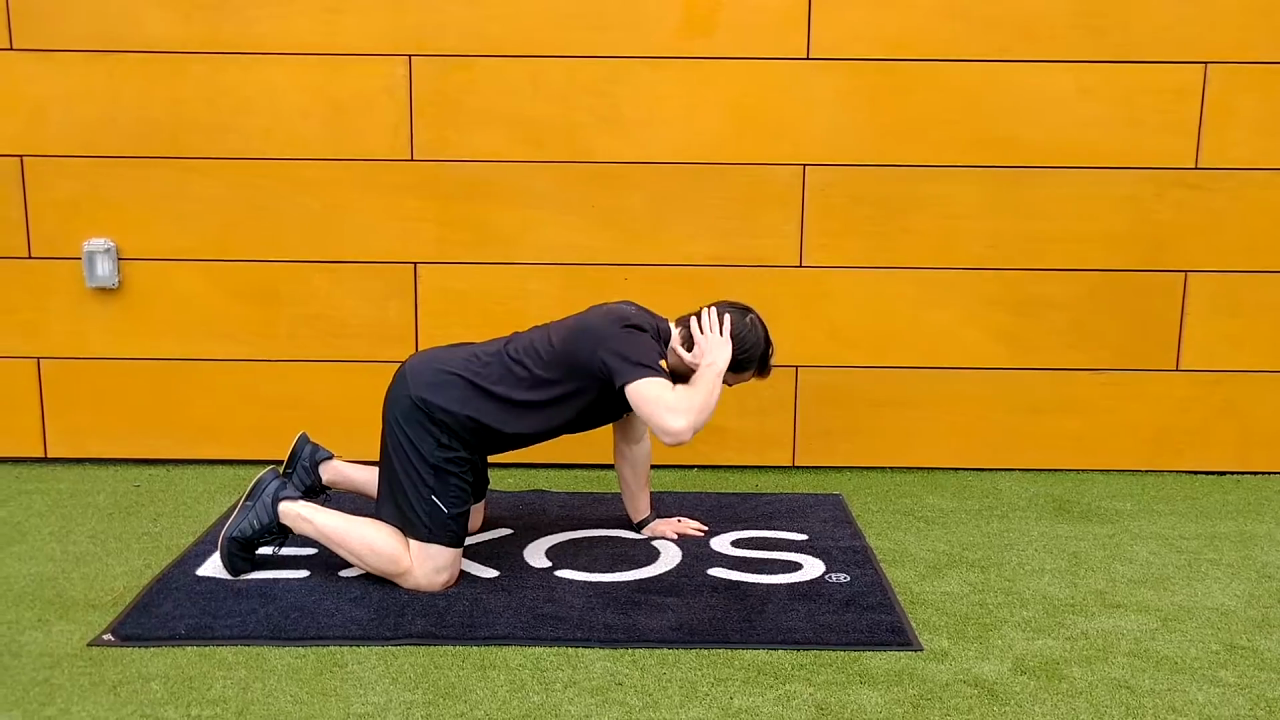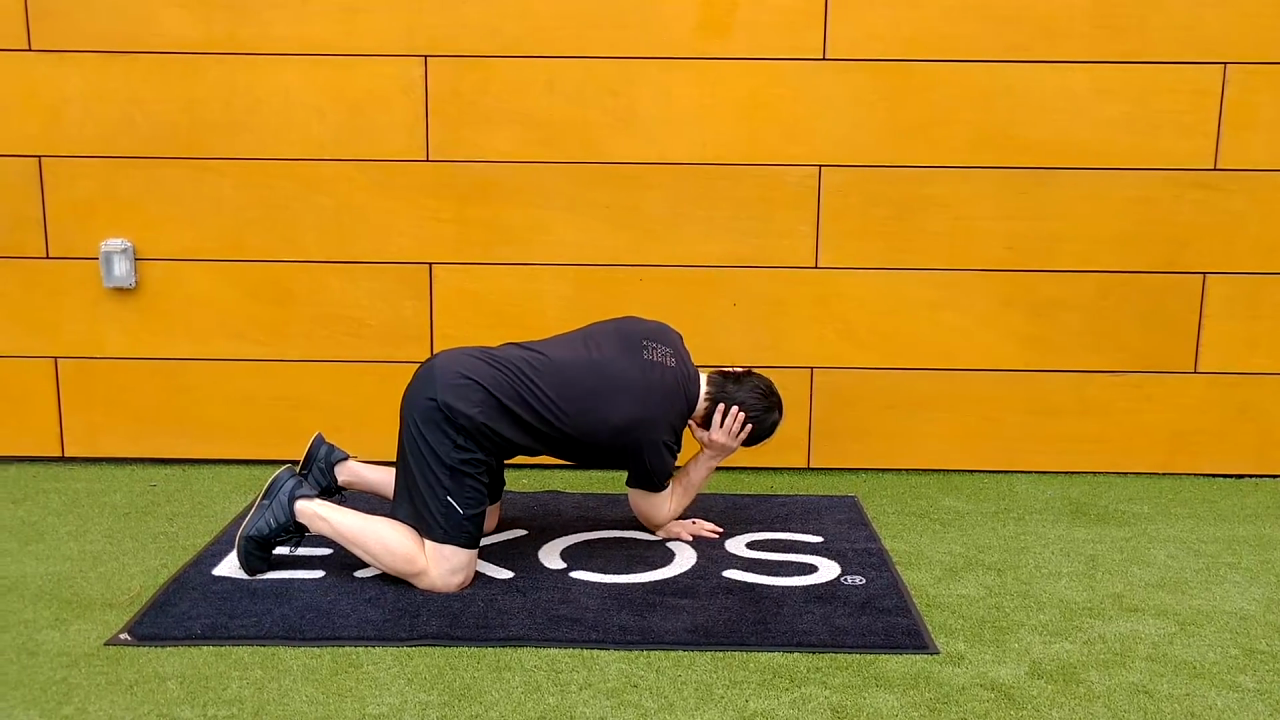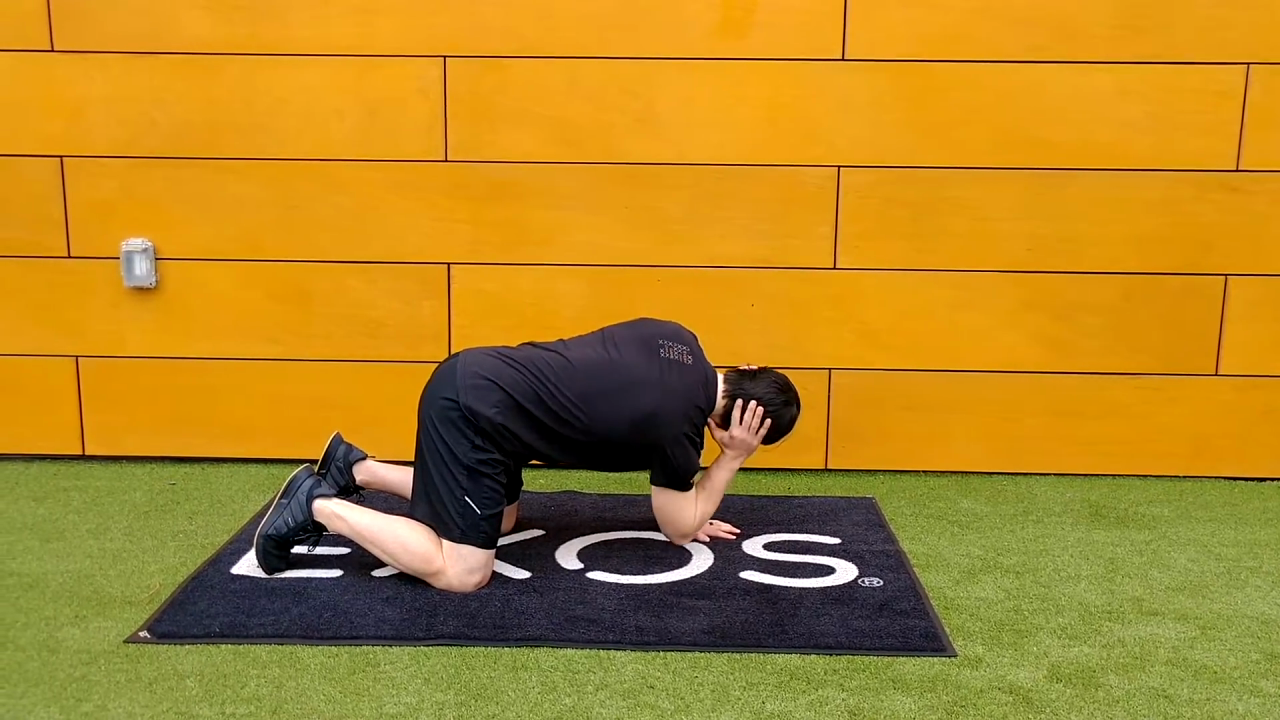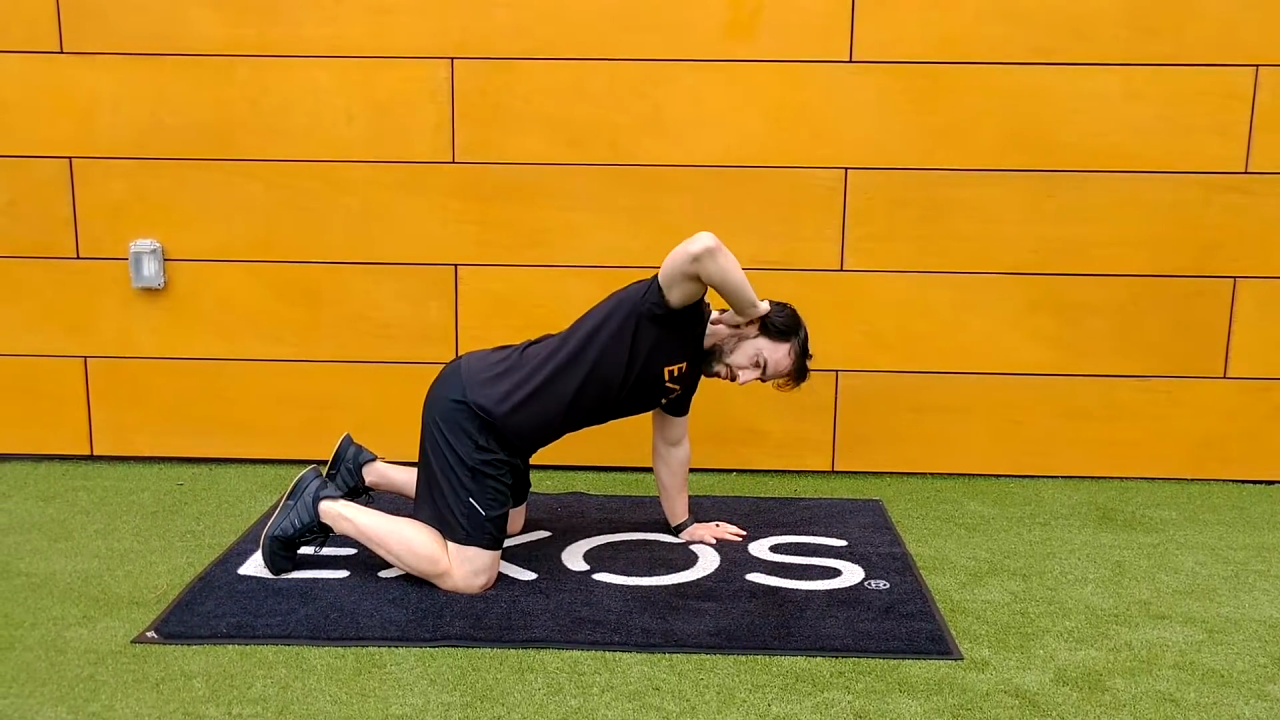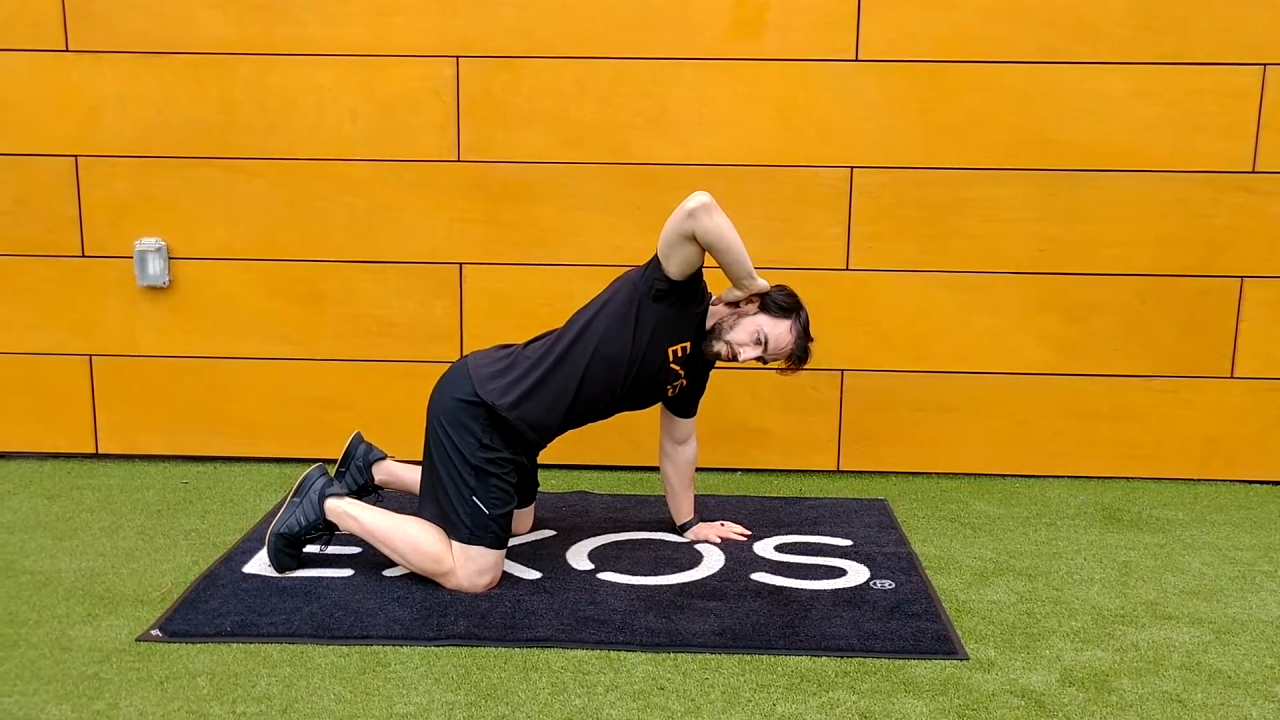
dt=1s
person 1, frame 1
left shoulder: (640, 332)
right shoulder: (634, 341)
left elbow: (632, 433)
right elbow: (676, 426)
left wrist: (644, 519)
right wrist: (713, 365)
left hip: (441, 391)
right hip: (433, 408)
left knee: (468, 521)
right knee: (430, 571)
left ankle: (321, 469)
right ankle: (283, 508)
person 1, frame 2
left shoulder: (665, 343)
right shoulder: (655, 426)
right elbow: (655, 515)
left wrist: (669, 520)
right wrist: (711, 459)
left hip: (454, 381)
right hip: (453, 413)
left knee: (482, 519)
right knee: (445, 573)
left ankle: (336, 468)
right ankle: (299, 506)
person 1, frame 3
left shoulder: (680, 344)
right shoulder: (677, 418)
right elbow: (679, 527)
left wrist: (688, 518)
right wrist: (733, 458)
left hip: (473, 380)
right hip: (470, 413)
left knee: (499, 519)
right knee: (463, 573)
left ankle: (354, 468)
right ankle: (318, 506)
person 1, frame 4
left shoulder: (688, 359)
right shoulder: (674, 314)
left elbow: (671, 441)
right elbow: (702, 249)
left wrist: (682, 523)
right wrist: (753, 310)
left hip: (490, 409)
right hip: (471, 410)
left knee: (508, 523)
right knee: (469, 575)
left ankle: (363, 469)
right ankle: (325, 506)
person 1, frame 5
left shoulder: (696, 363)
right shoulder: (675, 297)
left elbow: (678, 441)
right elbow: (698, 209)
left wrist: (688, 522)
right wrist: (751, 283)
left hip: (504, 416)
right hip: (477, 405)
left knee: (516, 523)
right knee: (474, 574)
left ankle: (373, 467)
right ankle: (329, 504)
